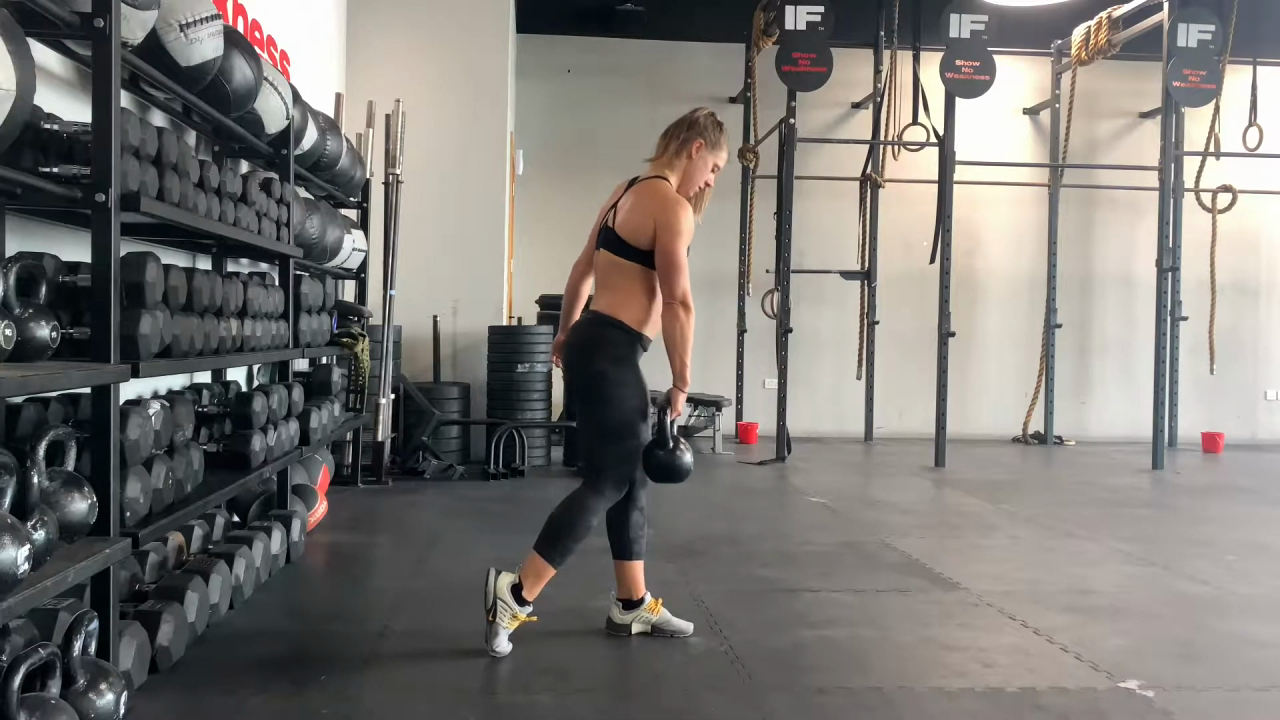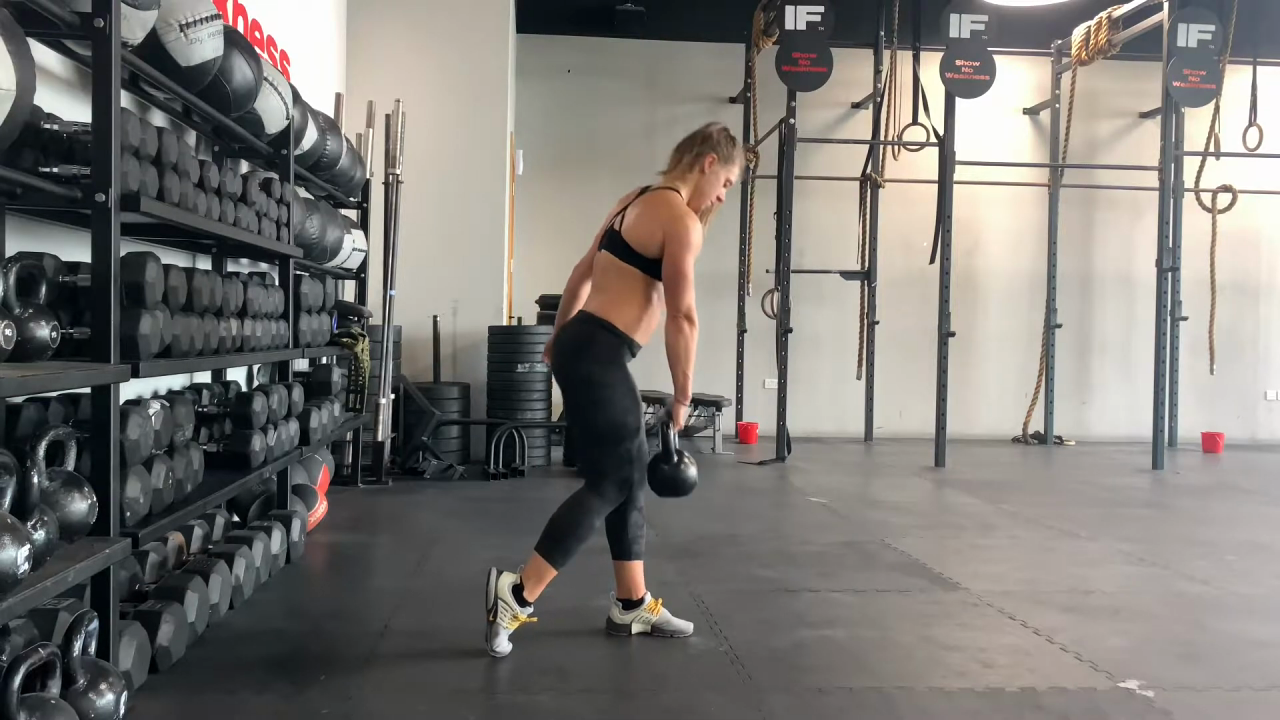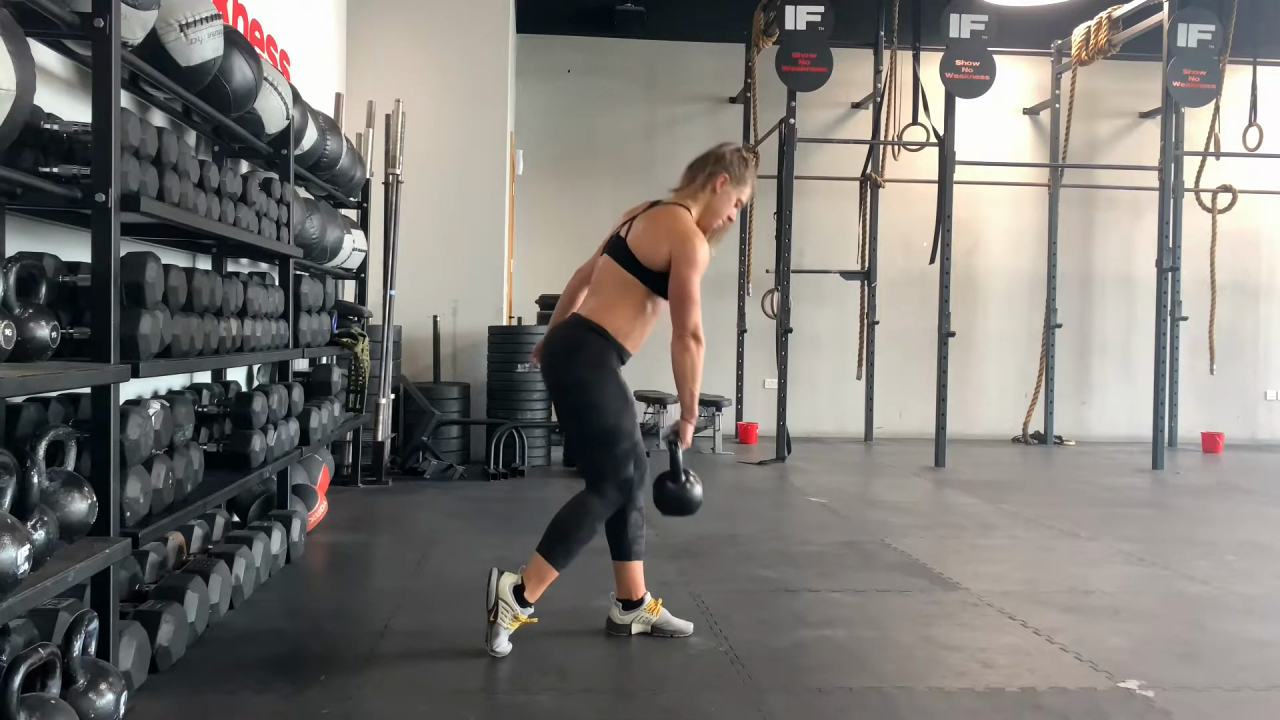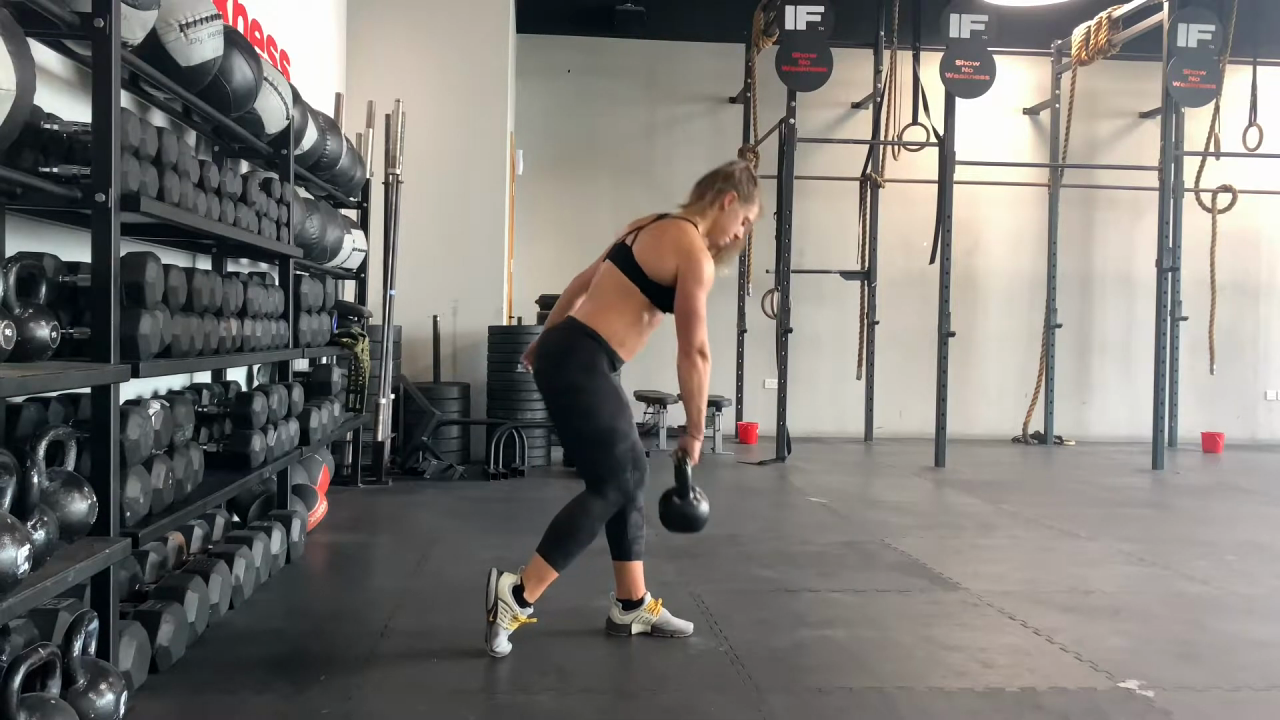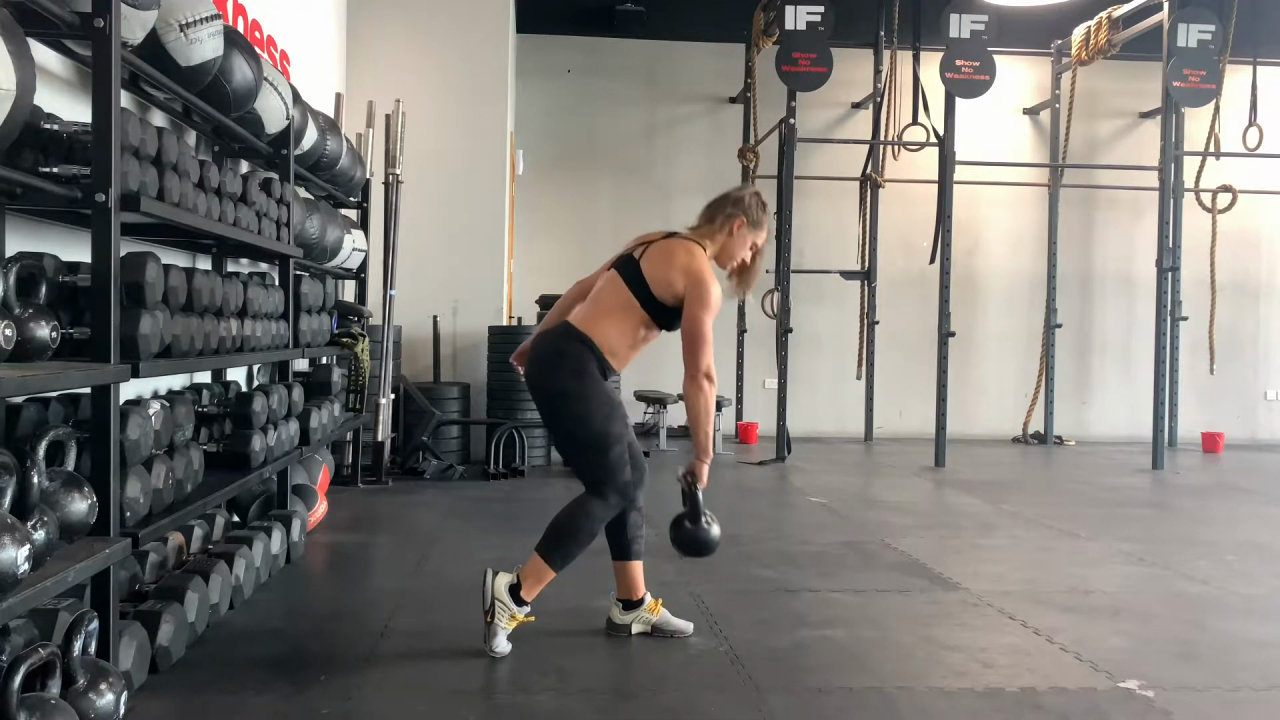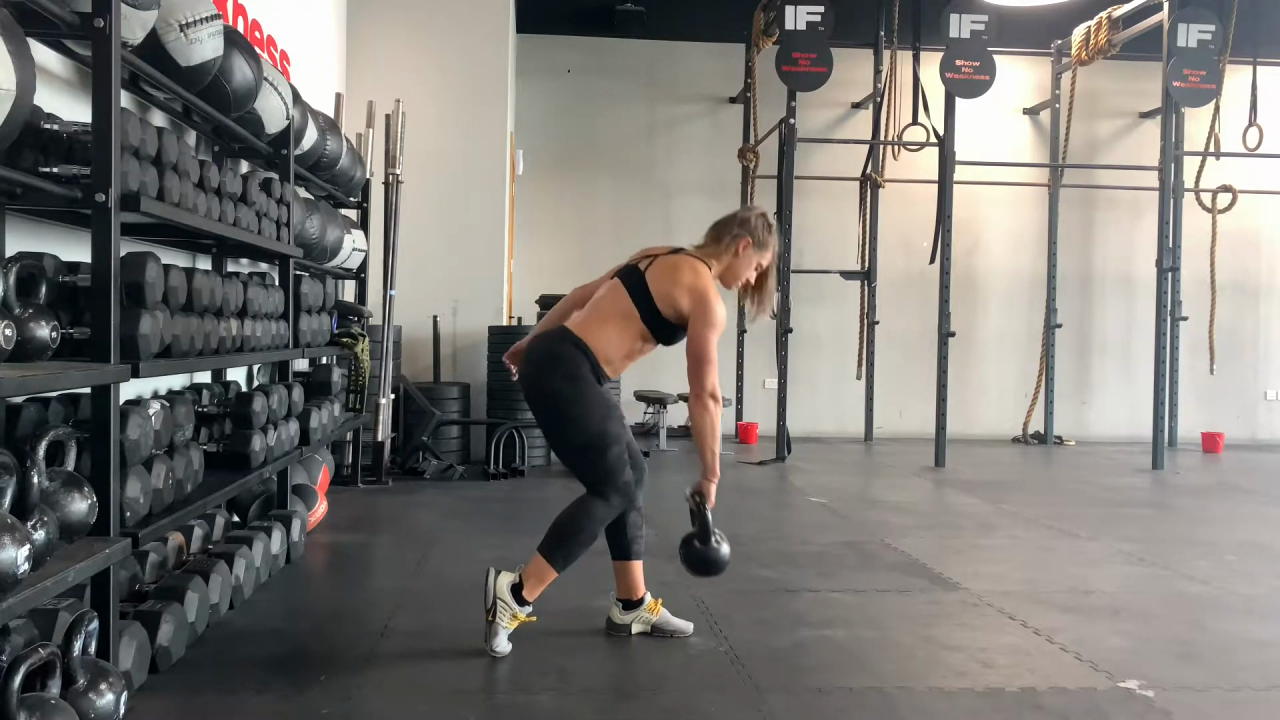
dt=0.1s
person 1, frame 1
left shoulder: (627, 192)
right shoulder: (671, 205)
left elbow: (582, 270)
right elbow: (677, 302)
left wrist: (565, 334)
right wrist: (682, 383)
left hip: (592, 342)
right hip: (610, 352)
left knee: (630, 477)
right knee: (605, 483)
left ankle: (632, 605)
right ankle: (514, 594)
person 1, frame 2
left shoulder: (639, 200)
right shoulder: (681, 219)
left elbow: (584, 271)
right elbow: (681, 317)
left wrist: (561, 334)
right wrist: (682, 397)
left hip: (580, 345)
right hip: (598, 355)
left knee: (630, 475)
right knee: (610, 483)
left ankle: (632, 605)
right ankle: (515, 595)
person 1, frame 3
left shoulder: (647, 213)
right shoulder: (688, 237)
left elbow: (584, 275)
right elbow: (688, 336)
left wrist: (552, 334)
right wrist: (688, 416)
left hip: (570, 347)
right hip: (587, 358)
left knee: (630, 475)
right knee: (609, 485)
left ankle: (632, 605)
right ankle: (516, 594)
person 1, frame 4
left shoulder: (651, 227)
right shoulder: (695, 254)
left elbow: (584, 280)
right elbow: (693, 354)
left wrist: (546, 338)
right wrist: (694, 434)
left hip: (564, 351)
right hip: (580, 365)
left knee: (631, 474)
right knee: (610, 486)
left ankle: (631, 606)
right ankle: (513, 596)
person 1, frame 5
left shoulder: (659, 243)
right shoulder: (701, 276)
left elbow: (584, 287)
right elbow: (699, 376)
left wrist: (537, 340)
right wrist: (702, 458)
left hip: (555, 357)
right hip: (571, 369)
left knee: (630, 474)
right knee: (610, 489)
left ankle: (632, 605)
right ankle: (512, 594)
person 1, frame 6
left shoulder: (662, 259)
right shoulder: (705, 296)
left elbow: (583, 295)
right elbow: (705, 397)
left wrist: (530, 344)
right wrist: (710, 478)
left hip: (551, 358)
right hip: (564, 373)
left knee: (629, 473)
right knee: (611, 489)
left ankle: (632, 606)
right ankle: (513, 596)
